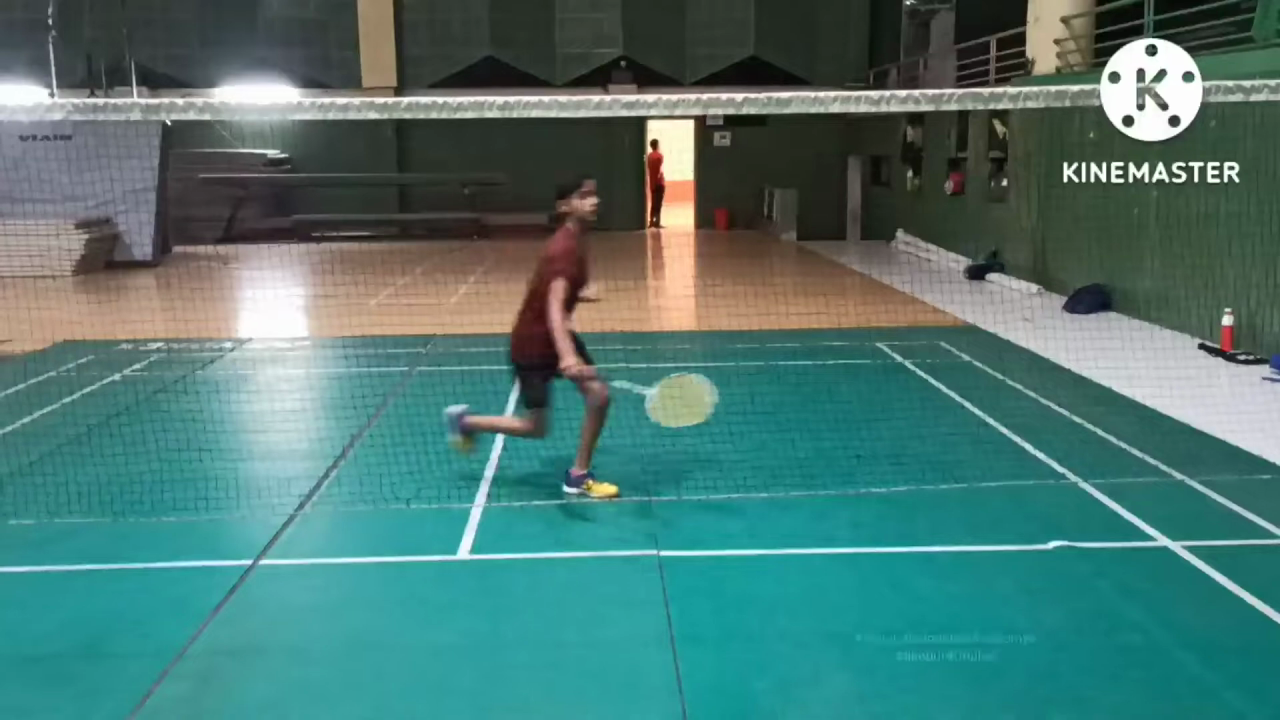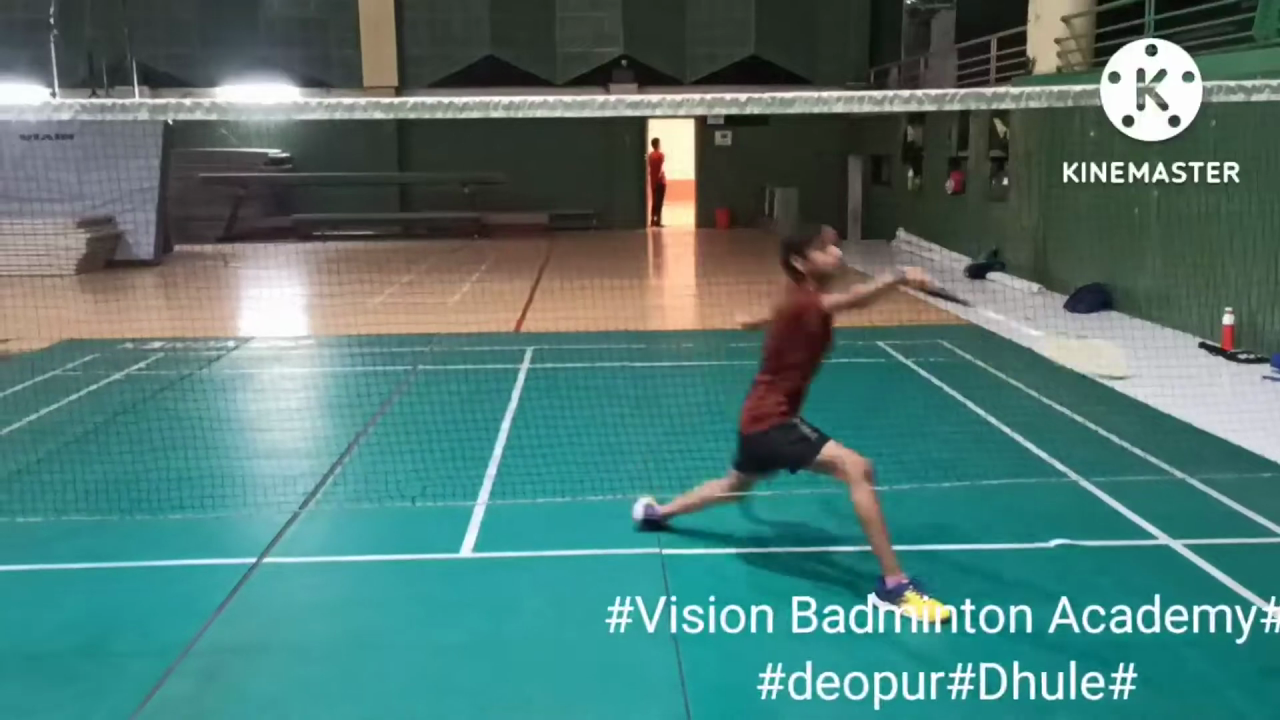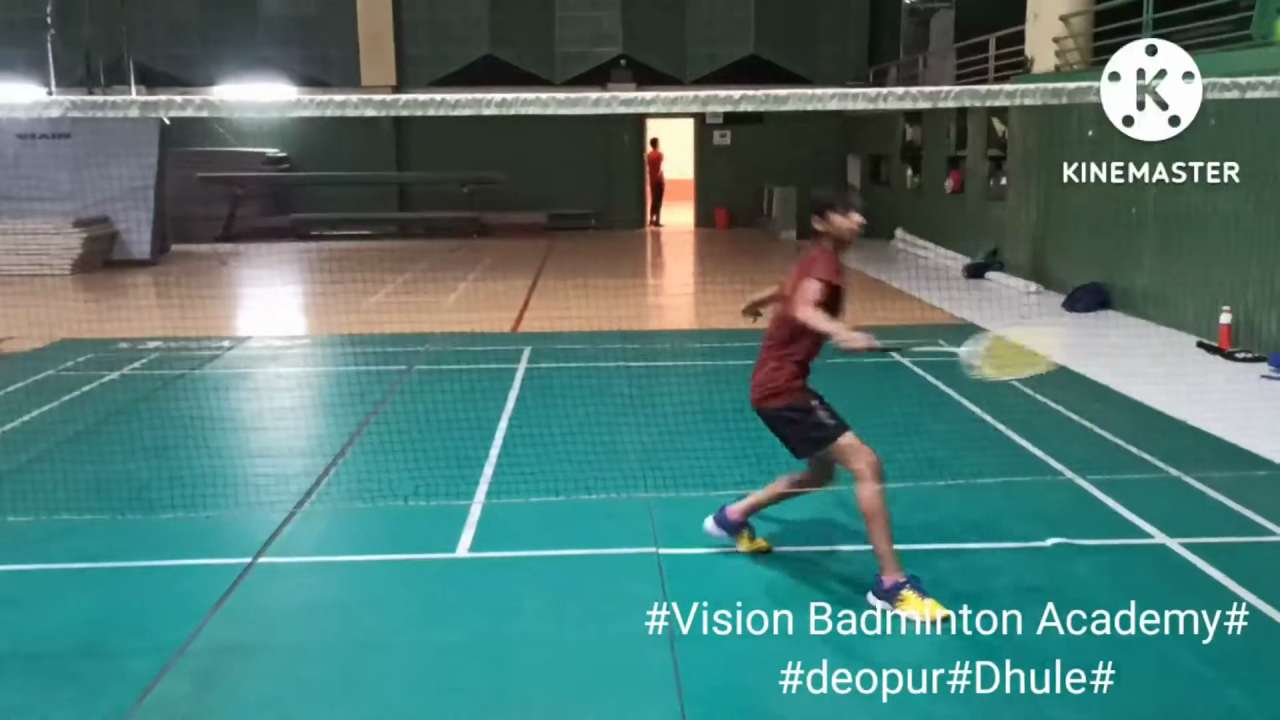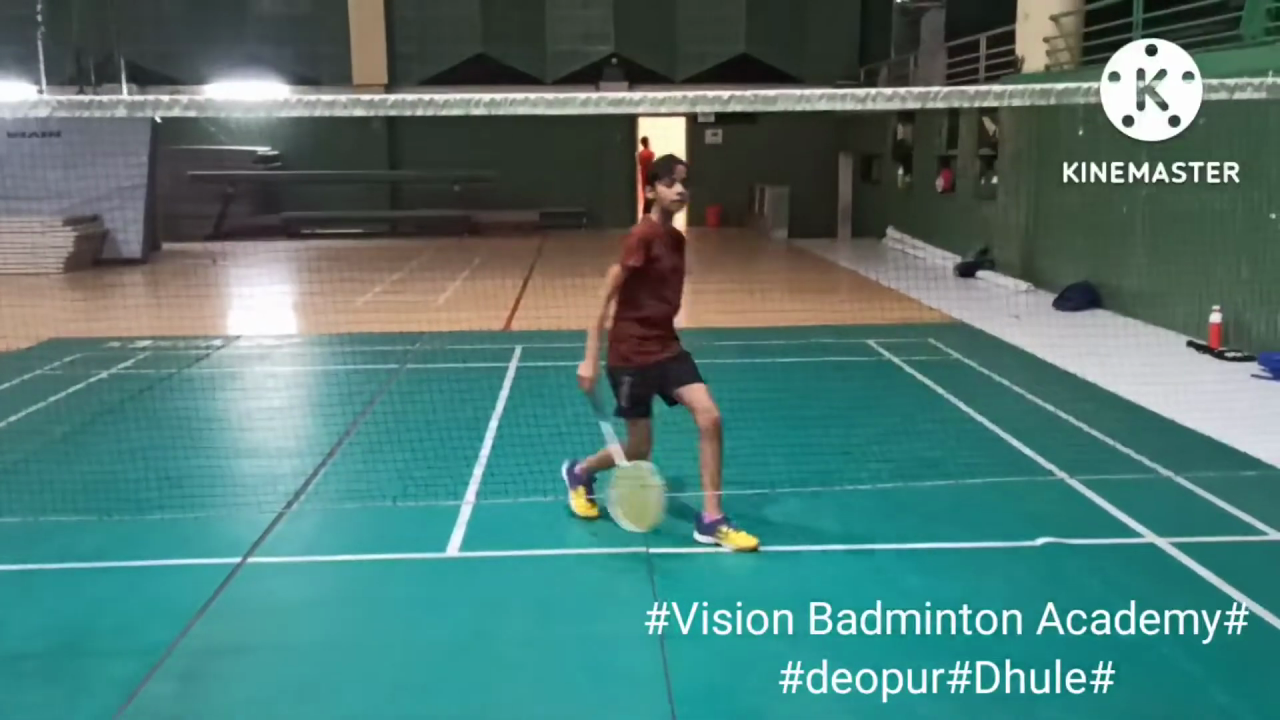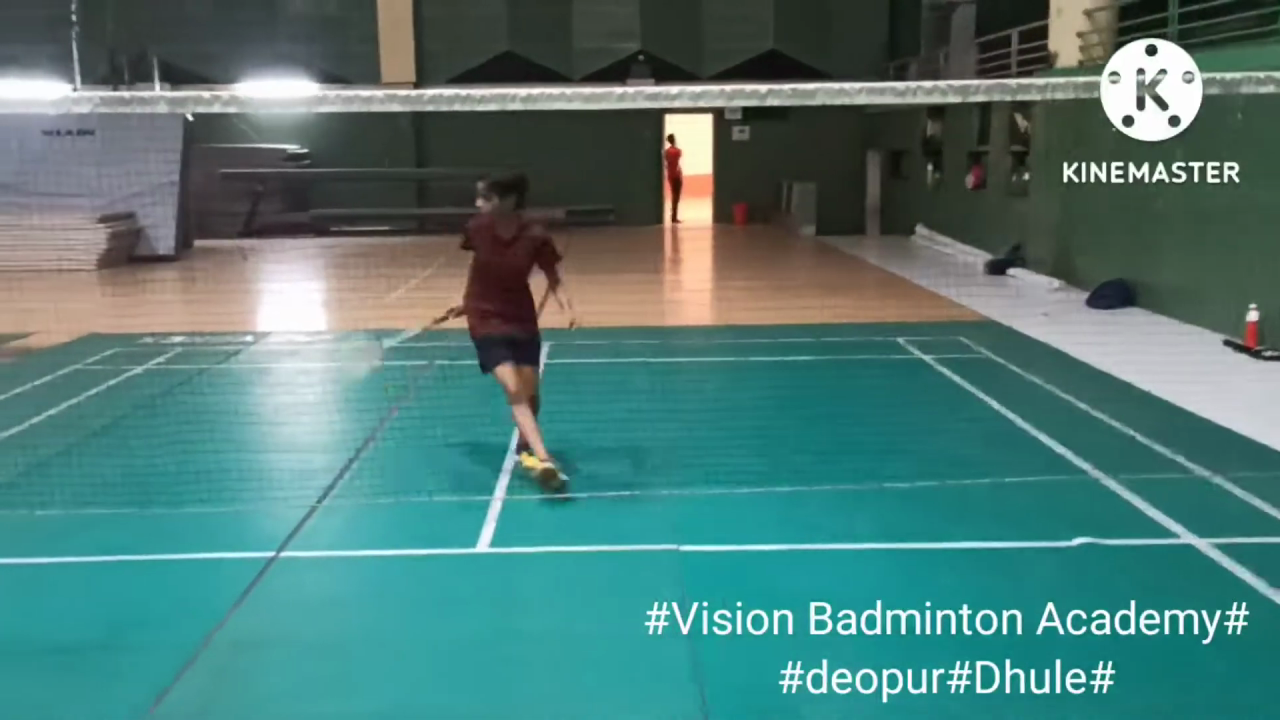
dt=0.5s
person 1, frame 1
left shoulder: (575, 242)
right shoulder: (565, 249)
right elbow: (554, 307)
left wrist: (577, 297)
right wrist: (566, 354)
left hip: (555, 334)
right hip: (533, 344)
left knee: (599, 396)
right knee: (535, 428)
left ankle: (579, 475)
right ankle: (464, 420)
person 1, frame 2
left shoulder: (799, 300)
right shoulder: (805, 302)
left elbow: (768, 321)
right elbow: (850, 298)
left wrist: (750, 323)
right wrist: (898, 277)
left hip: (760, 416)
right hip: (771, 420)
left knee: (734, 488)
right knee: (858, 470)
left ankle: (654, 511)
right ankle: (894, 586)
person 1, frame 3
left shoulder: (815, 261)
right shoulder: (822, 261)
left elbow: (783, 293)
right elbow: (803, 310)
left wrist: (756, 303)
right wrist: (839, 331)
left hip: (778, 383)
right hip: (783, 389)
left knee: (820, 473)
right knee: (867, 466)
left ankle: (731, 518)
right ankle: (891, 584)
person 1, frame 4
left shoulder: (678, 240)
right shoulder: (642, 236)
right elbow: (608, 296)
right wrist: (590, 358)
left hip: (667, 348)
right hip: (632, 353)
left knee: (710, 420)
right knee: (639, 449)
left ankle: (713, 522)
right ankle: (578, 472)
person 1, frame 5
left shoulder: (536, 238)
right shoulder: (478, 229)
left elbow: (555, 282)
left wrist: (568, 309)
right wrist: (467, 303)
left hip: (522, 321)
right hip: (485, 323)
left knee: (530, 393)
right knee: (514, 392)
left ankle: (525, 446)
right ankle: (543, 461)
